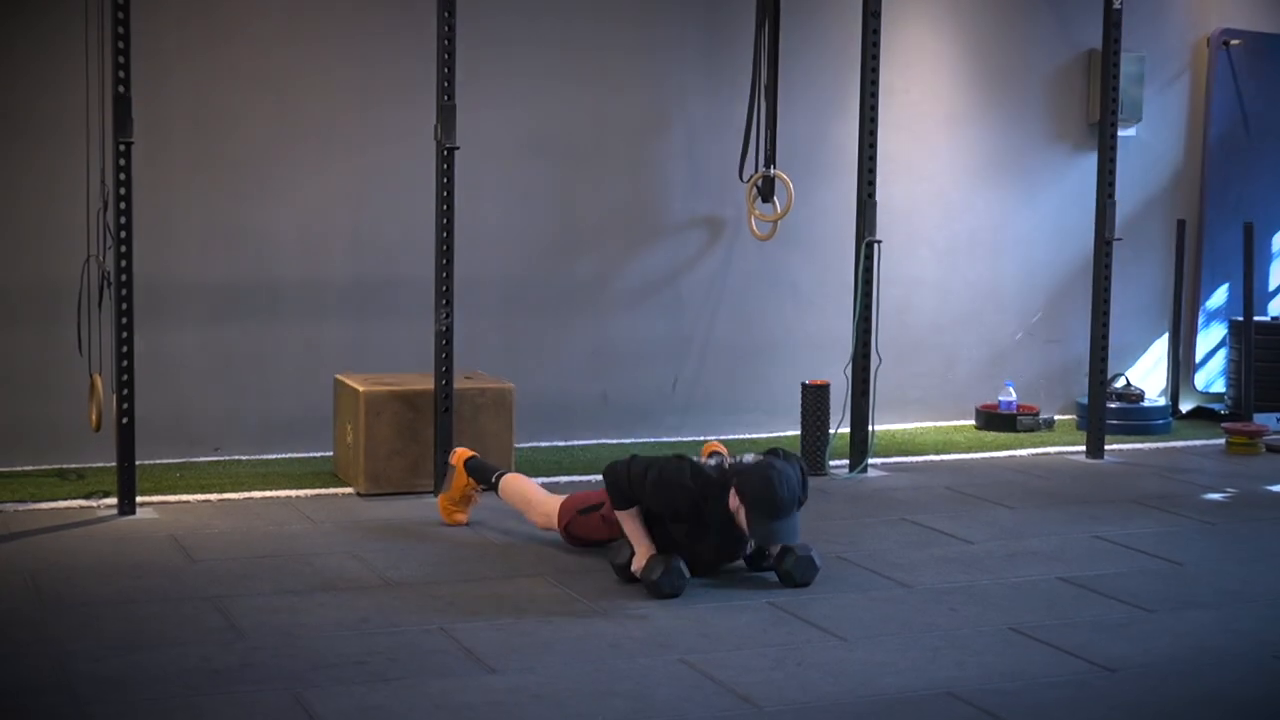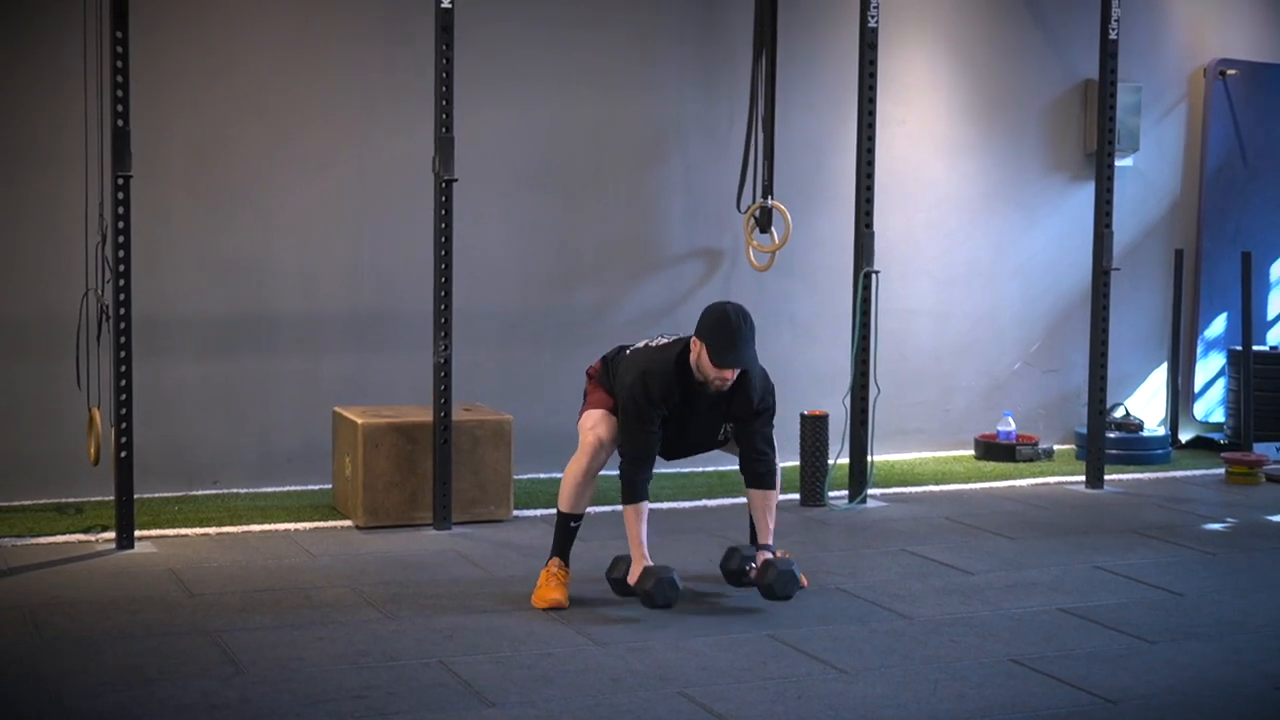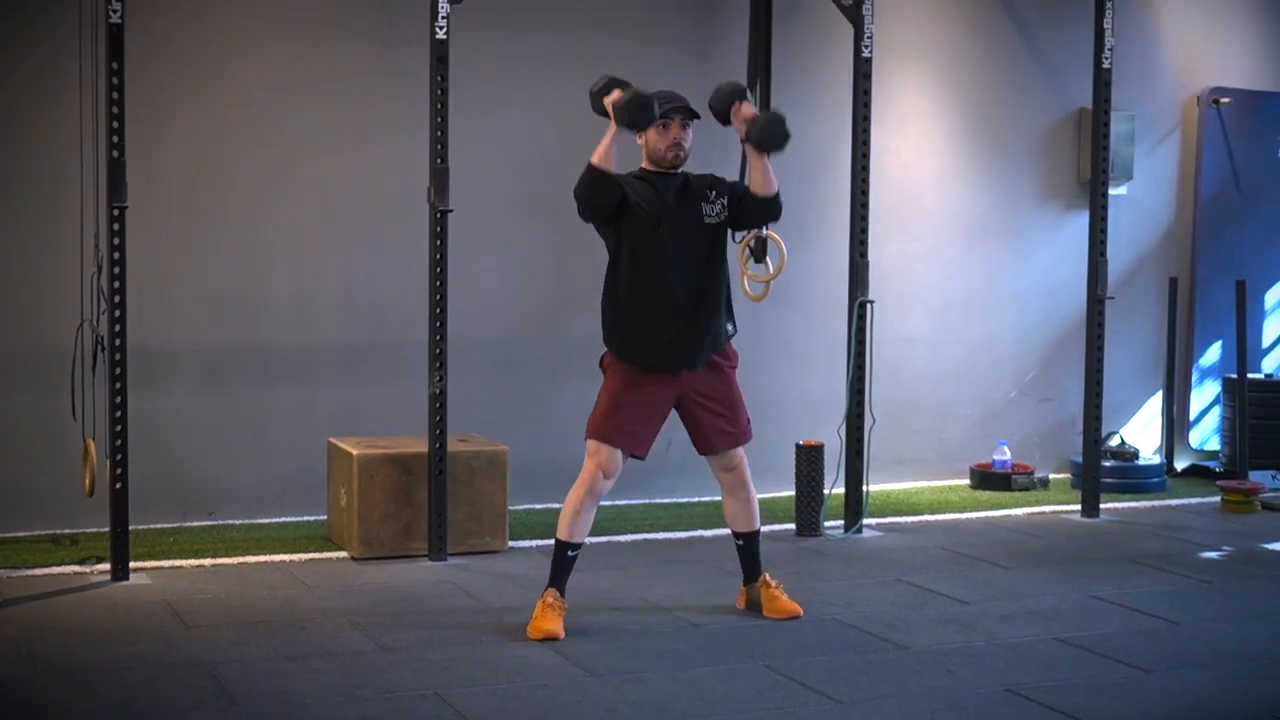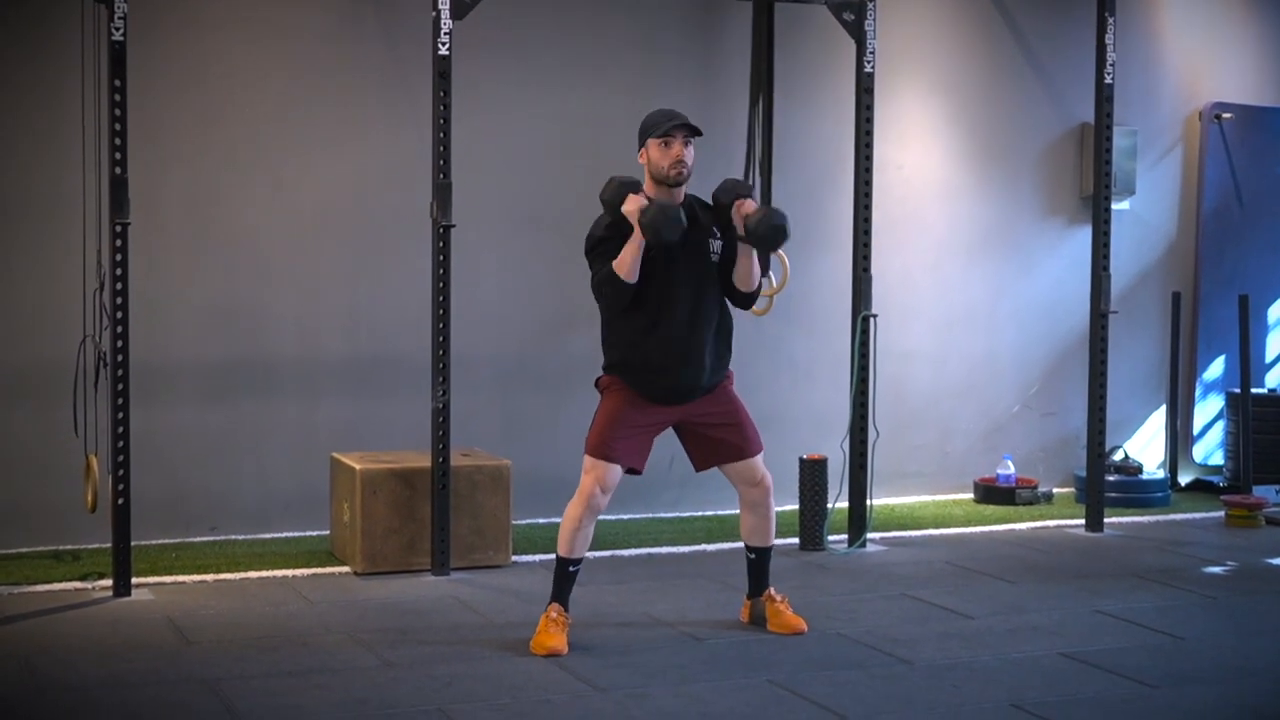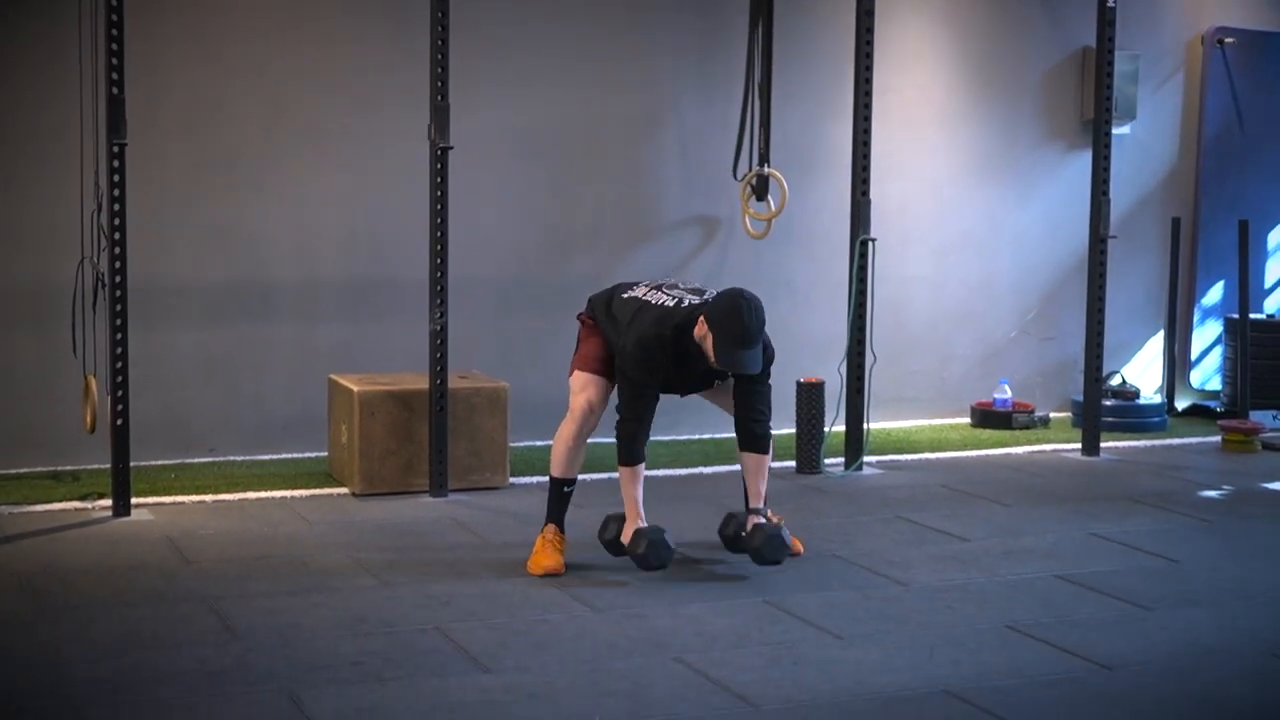
dt=1s
person 1, frame 1
left shoulder: (789, 480)
right shoulder: (690, 485)
left elbow: (783, 463)
right elbow: (616, 477)
left wrist: (774, 536)
right wrist: (644, 550)
right hip: (639, 508)
right knee: (549, 511)
left ankle: (715, 457)
right ankle: (470, 468)
person 1, frame 2
left shoulder: (754, 384)
right shoulder: (650, 376)
left elbow: (756, 465)
right elbow: (636, 468)
left wrist: (766, 549)
right wrist: (639, 558)
right hip: (615, 389)
left knee: (764, 453)
right knee: (594, 447)
left ankle: (760, 554)
right ankle: (557, 565)
person 1, frame 3
left shoulder: (712, 190)
right shoulder: (623, 198)
left elbow: (767, 208)
right elbow: (588, 198)
left wrist: (754, 141)
right wrist: (613, 126)
left hip: (708, 359)
right hip: (638, 363)
left knee: (737, 472)
right knee: (597, 474)
left ankle: (756, 586)
right ankle: (552, 596)
person 1, frame 4
left shoulder: (714, 221)
right shoulder: (615, 225)
left elbow: (745, 295)
right elbow: (612, 296)
left wrist: (747, 237)
right wrist: (637, 231)
left hip: (707, 383)
right hip: (635, 385)
left knee: (759, 484)
right knee: (594, 490)
left ankle: (760, 599)
right ankle: (556, 611)
person 1, frame 5
left shoulder: (752, 345)
right shoulder: (646, 341)
left elbow: (755, 427)
right elbow: (633, 427)
left wrist: (755, 511)
right wrist: (634, 518)
left hip: (683, 347)
right hip: (609, 327)
left knee: (756, 412)
right knee: (585, 407)
left ankle: (760, 517)
right ankle: (553, 531)
